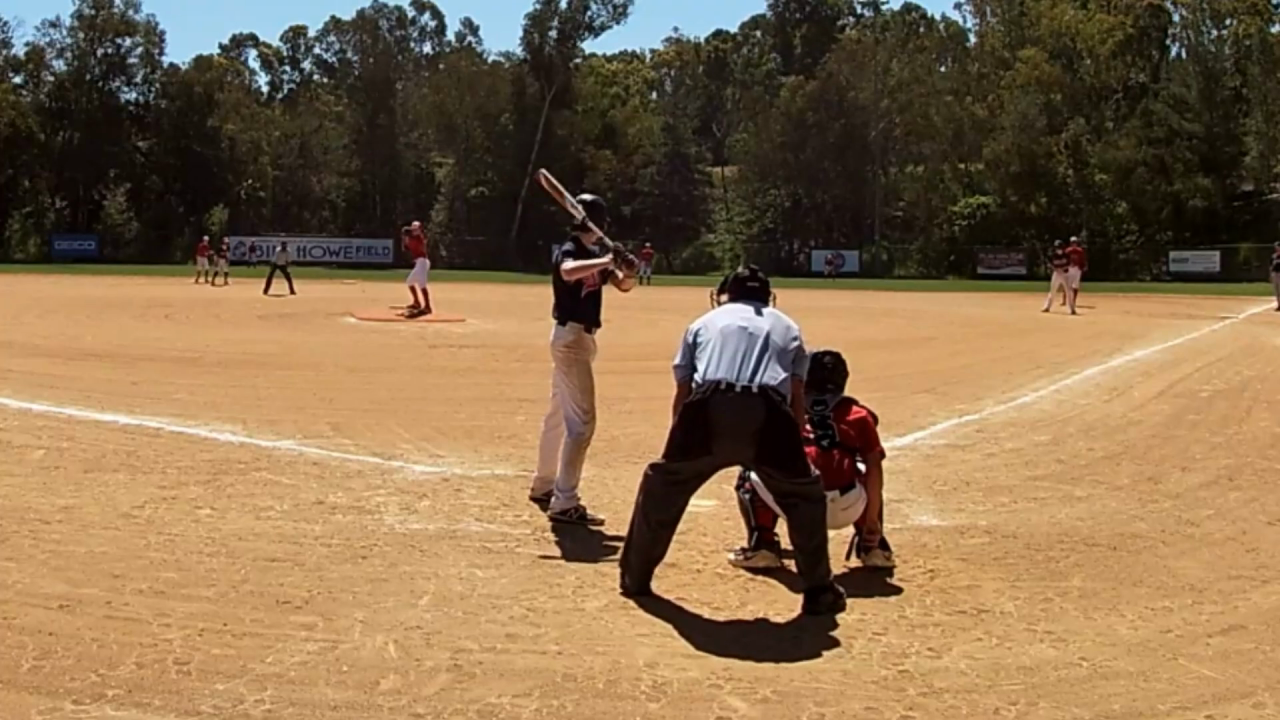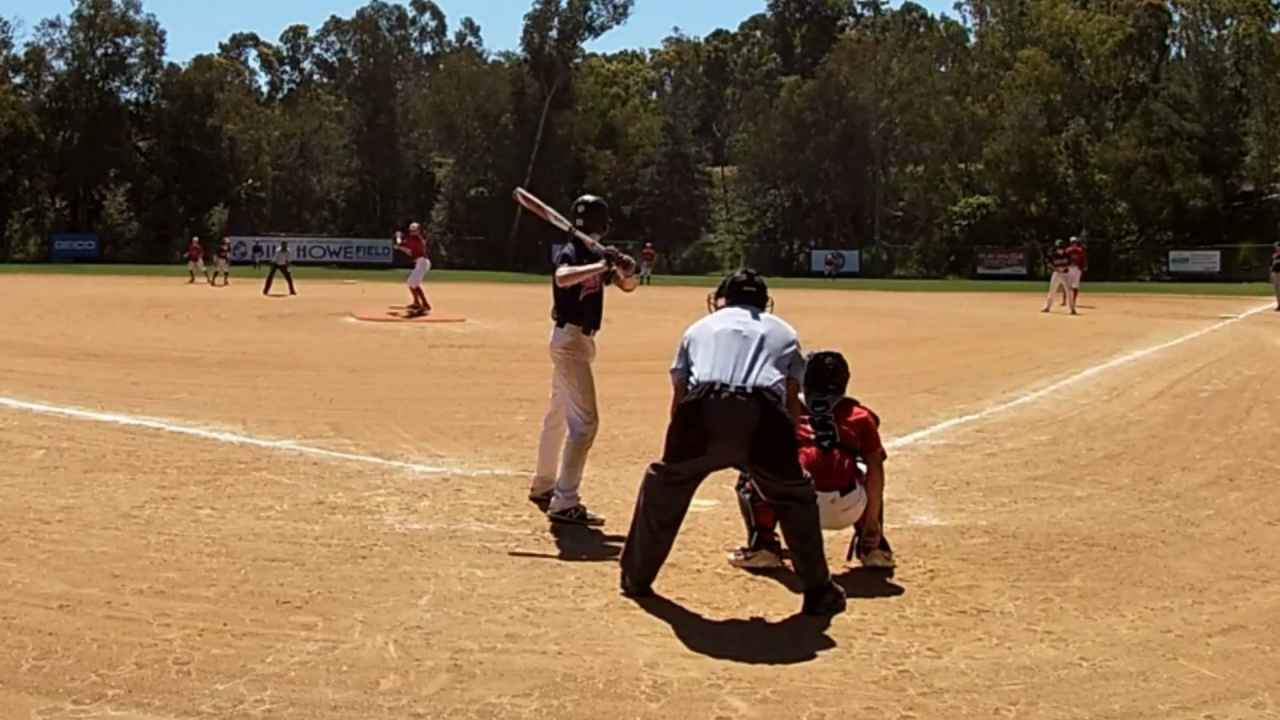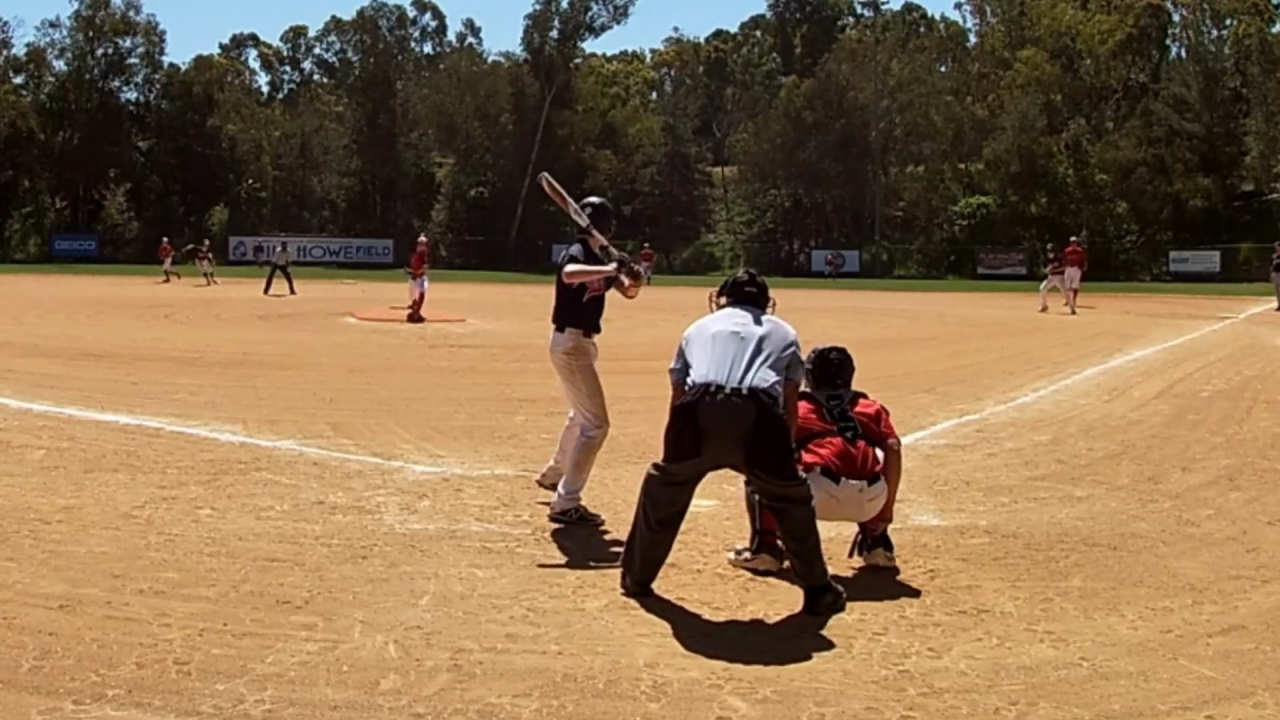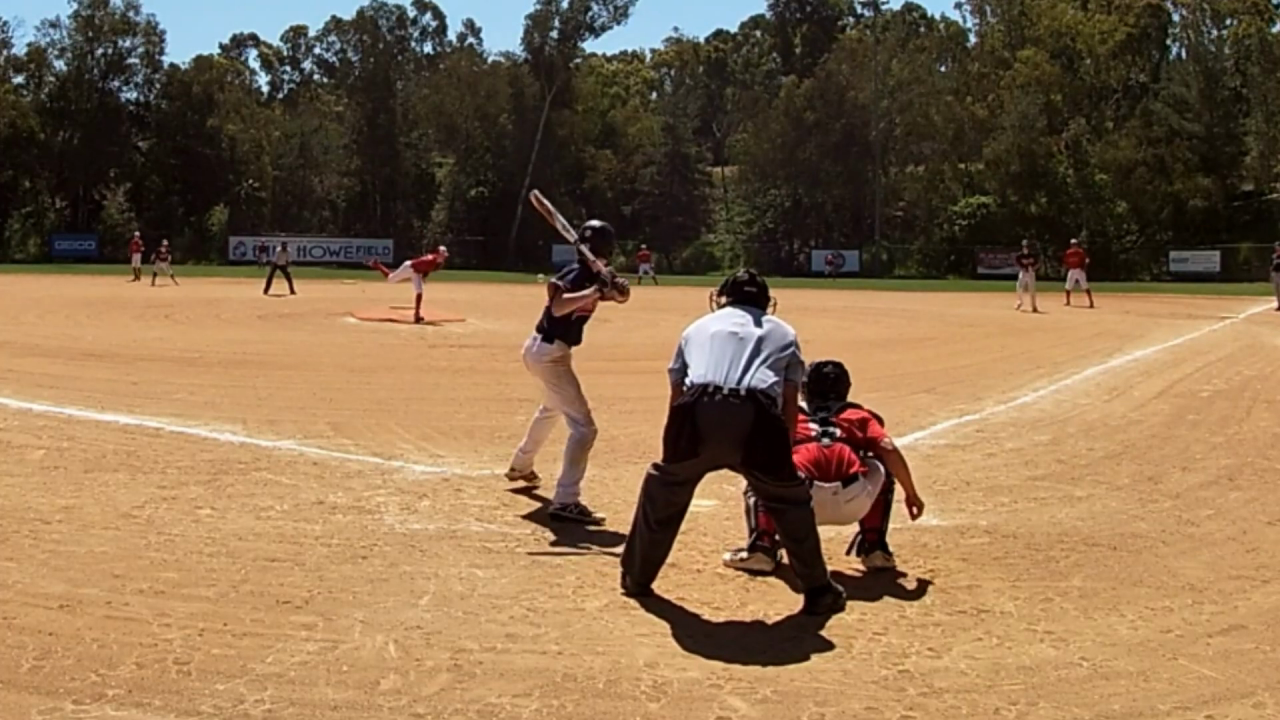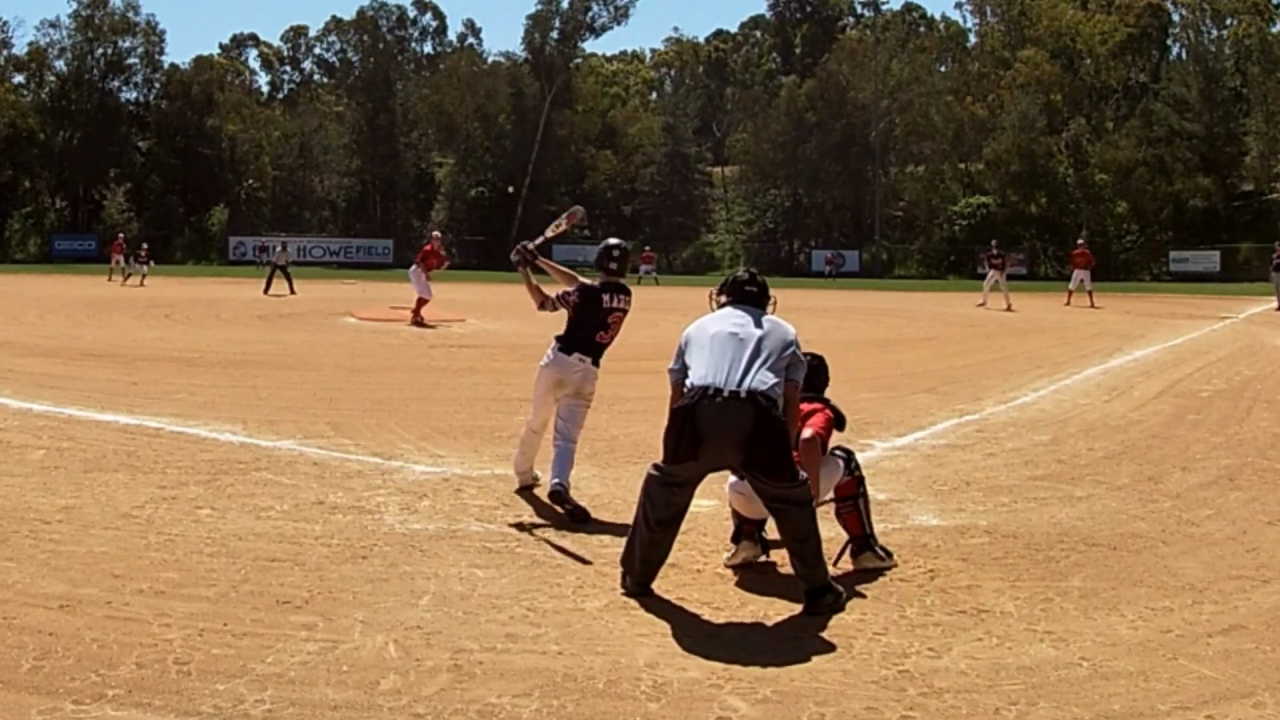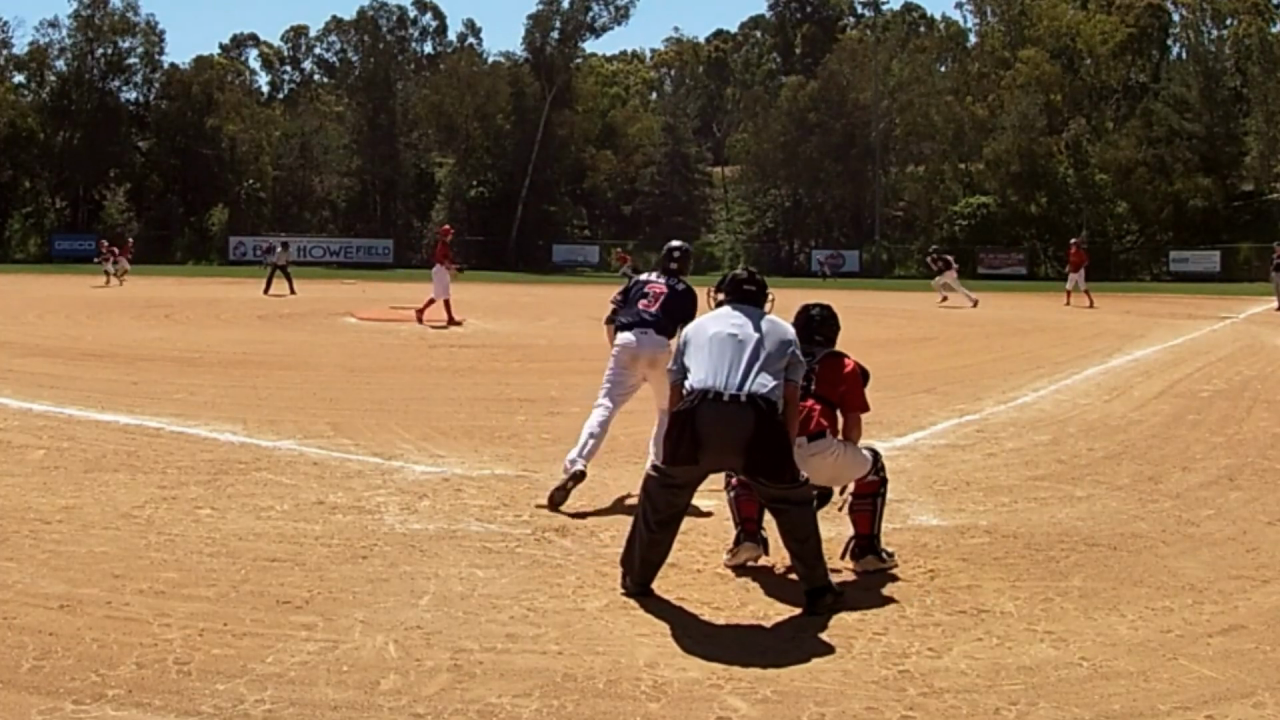
dt=0.5s
person 1, frame 1
left shoulder: (704, 322)
right shoulder: (787, 327)
left elbow: (682, 394)
right elbow: (796, 398)
left wrist: (681, 444)
right wrist: (792, 450)
left hip: (709, 412)
right hip: (768, 417)
left knee: (662, 483)
right knee: (805, 494)
left ankle: (635, 576)
right ankle: (819, 591)
person 1, frame 2
left shoulder: (700, 327)
right shoulder: (783, 331)
left elbow: (679, 397)
right elbow: (791, 400)
left wrist: (683, 446)
right wrist: (783, 453)
left hip: (704, 412)
right hip: (763, 417)
left knee: (663, 485)
right knee: (796, 496)
left ankle: (636, 577)
right ankle: (819, 590)
person 1, frame 3
left shoulder: (699, 327)
right shoulder: (783, 332)
left elbow: (677, 396)
right elbow: (789, 403)
left wrist: (684, 449)
right wrist: (780, 452)
left hip: (699, 414)
right hip: (758, 419)
left knee: (664, 486)
right knee: (791, 498)
left ankle: (636, 578)
right ankle: (818, 592)
person 1, frame 4
left shoulder: (699, 327)
right shoulder: (783, 333)
left elbow: (676, 394)
right elbow: (789, 404)
left wrist: (683, 449)
right wrist: (779, 455)
left hip: (697, 414)
right hip: (757, 420)
left knee: (663, 487)
right knee: (790, 498)
left ankle: (636, 577)
right ankle: (818, 591)
person 1, frame 5
left shoulder: (699, 327)
right shoulder: (784, 332)
left elbow: (677, 395)
right elbow: (791, 402)
left wrist: (682, 449)
right wrist: (782, 453)
left hip: (698, 417)
right hip: (757, 421)
left knee: (663, 489)
right knee: (792, 498)
left ankle: (636, 578)
right ankle: (819, 591)
person 1, frame 6
left shoulder: (697, 326)
right shoulder: (783, 332)
left elbow: (675, 395)
right elbow: (791, 401)
left wrist: (677, 448)
right wrist: (782, 453)
left hip: (699, 418)
right hip: (757, 423)
left knee: (662, 489)
right knee: (793, 499)
left ankle: (637, 578)
right ankle: (818, 590)
person 2, frame 1
left shoulder: (595, 252)
right shoulder: (569, 250)
left elbow: (623, 286)
right elbow: (568, 273)
left wrist: (628, 270)
right wrist: (608, 260)
left hip: (578, 338)
right hip: (571, 338)
left knee: (558, 415)
right knee: (581, 421)
left ankle: (544, 486)
right ankle: (564, 504)
person 2, frame 2
left shoulder: (597, 255)
right shoulder: (571, 251)
left elbow: (627, 285)
right elbow: (562, 278)
left wrist: (626, 270)
right wrist: (601, 266)
left hip: (577, 340)
right hip: (570, 340)
left knee: (559, 416)
right knee: (584, 421)
left ankle: (543, 486)
right ankle: (564, 503)
person 2, frame 3
left shoulder: (598, 259)
right shoulder: (576, 253)
left elbow: (629, 293)
right elbow: (568, 275)
left wrist: (633, 279)
right wrist: (611, 269)
left hip: (577, 343)
right hip: (571, 344)
left knee: (582, 416)
right knee: (595, 424)
left ankle: (553, 474)
right ankle: (565, 504)
person 2, frame 4
left shoulder: (595, 276)
right shoulder: (576, 275)
left elbow: (622, 297)
right elbow: (558, 306)
left wrist: (616, 286)
right wrist: (596, 292)
left hip: (538, 350)
right hip: (551, 355)
left knee: (550, 409)
right knee: (583, 428)
left ankle: (520, 465)
right ankle: (565, 502)
person 2, frame 5
left shoulder: (589, 293)
right shoulder: (625, 296)
left elbow: (544, 304)
left wrist: (525, 270)
right wrist: (538, 260)
left hip: (559, 363)
right hip: (587, 374)
left knee: (537, 424)
right knee: (567, 438)
left ankle: (525, 476)
right ankle: (559, 486)
person 2, frame 6
left shoulder: (640, 280)
right shoulder: (687, 292)
left elbow: (610, 319)
left hip: (625, 344)
right hip: (656, 347)
left knee: (603, 409)
right knee: (667, 407)
left ankle: (576, 468)
person 3, frame 1
right shoulder: (859, 415)
right elbow: (874, 467)
right wrist: (873, 519)
right hip: (845, 509)
left knee: (749, 475)
right knee: (868, 477)
left ankle: (762, 548)
right ankle: (873, 548)
person 3, frame 2
right shoulder: (860, 415)
right elbow: (875, 467)
right wrist: (873, 520)
right hip: (846, 510)
left knee: (749, 475)
right knee: (867, 476)
left ankle: (762, 547)
right ankle: (874, 548)
person 3, frame 3
left shoulder: (797, 407)
right shoulder: (870, 407)
right elbow: (893, 449)
right wrist: (888, 507)
left hip: (818, 493)
right hip: (869, 501)
left ankle: (764, 550)
right ankle: (877, 547)
person 3, frame 4
right shoulder: (858, 416)
right elbow: (889, 450)
right wrist: (911, 494)
right hip: (852, 502)
right knee: (880, 468)
left ankle: (761, 549)
right ankle: (875, 549)
person 3, frame 5
right shoulder: (820, 410)
right elbow: (808, 440)
right wrist: (811, 496)
left hip: (743, 496)
right knee: (843, 461)
left ankle: (746, 538)
right ankle: (865, 550)
person 3, frame 6
right shoulder: (846, 366)
right elbow: (852, 424)
right wrist: (844, 464)
right hip: (819, 452)
right knee: (871, 466)
left ankle: (748, 539)
right ankle: (867, 551)
